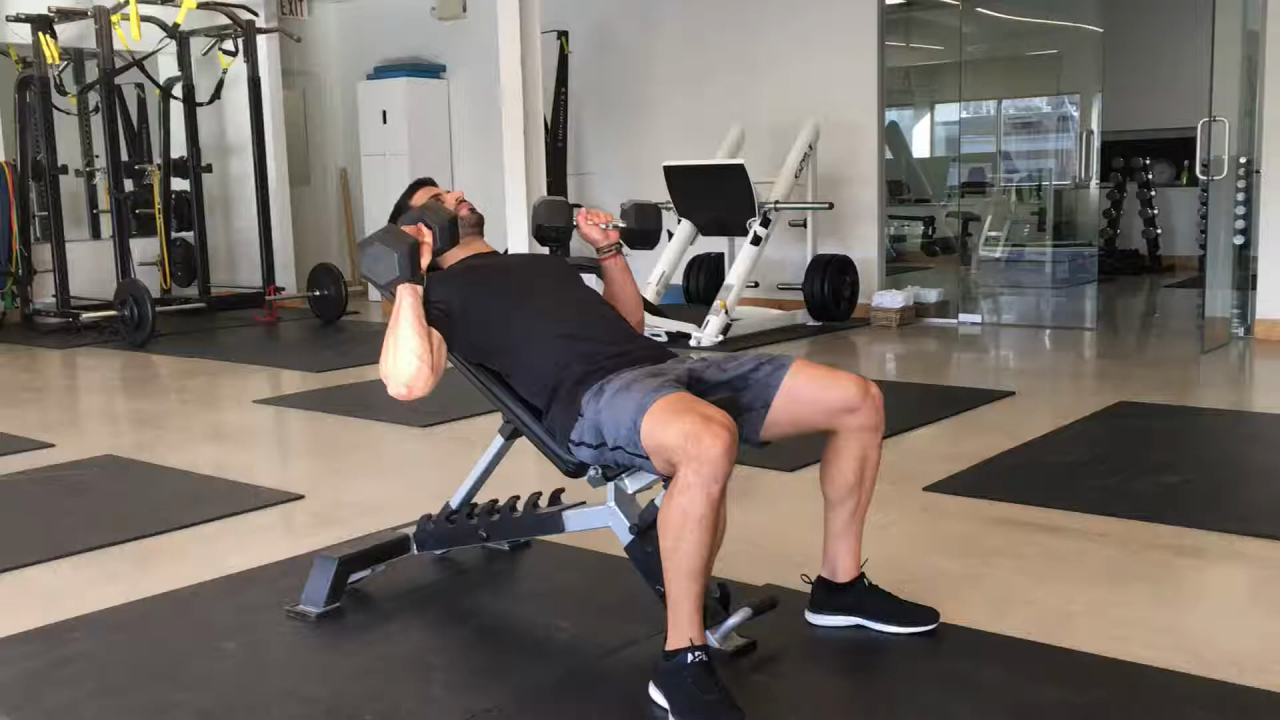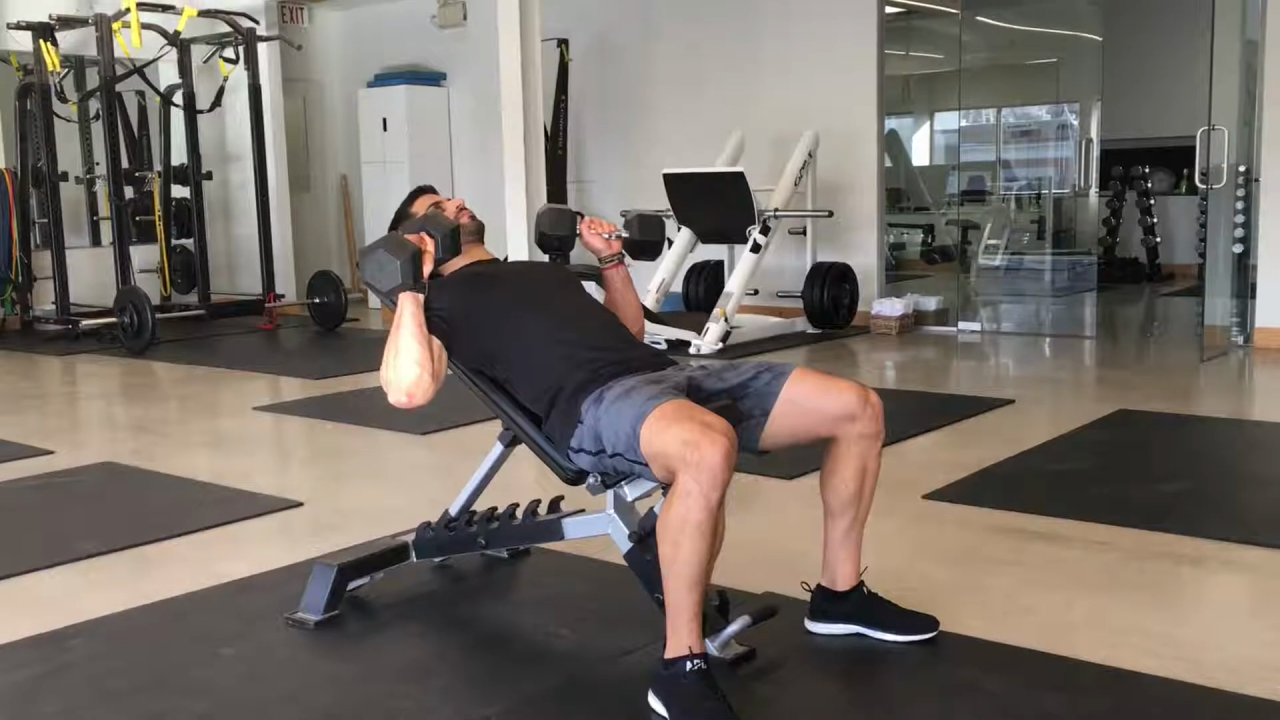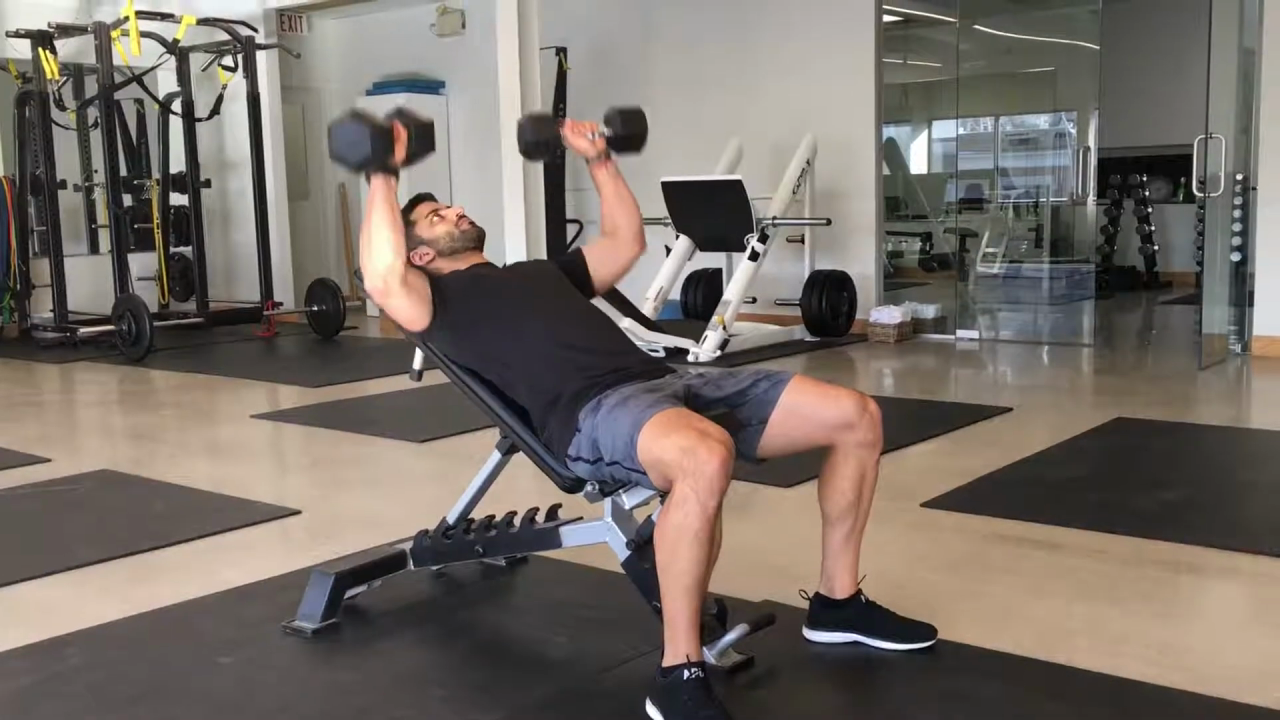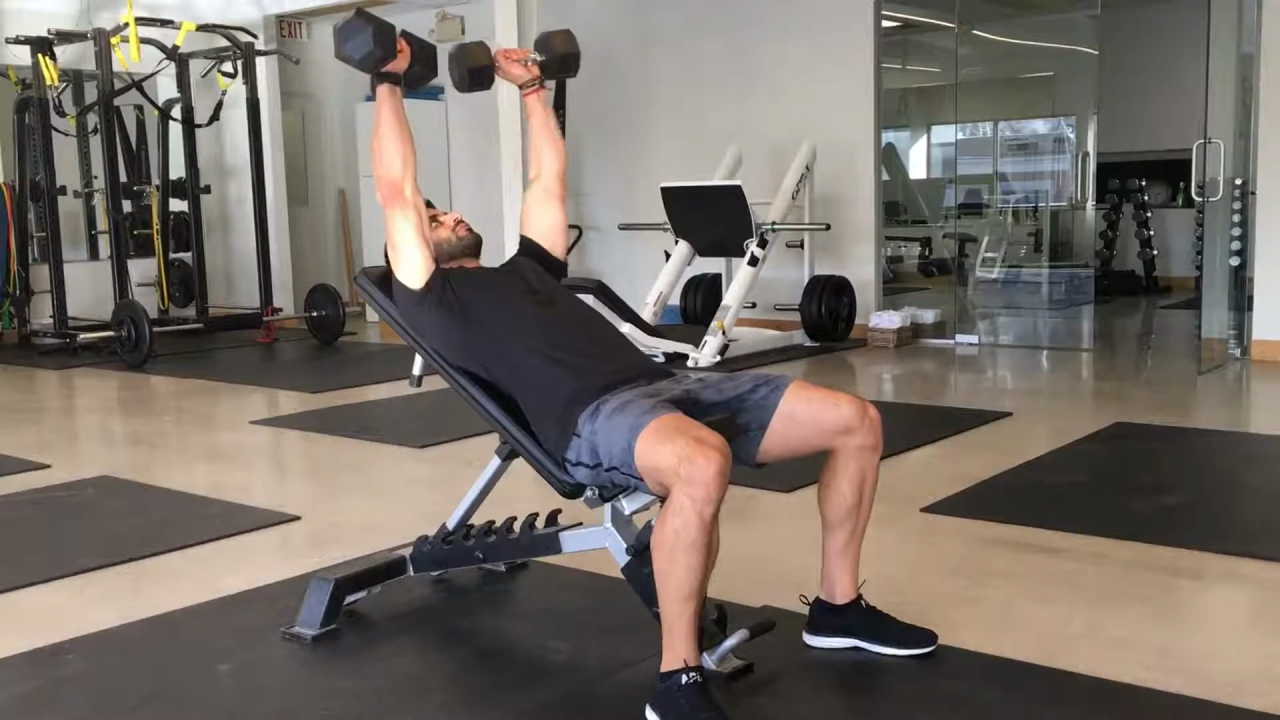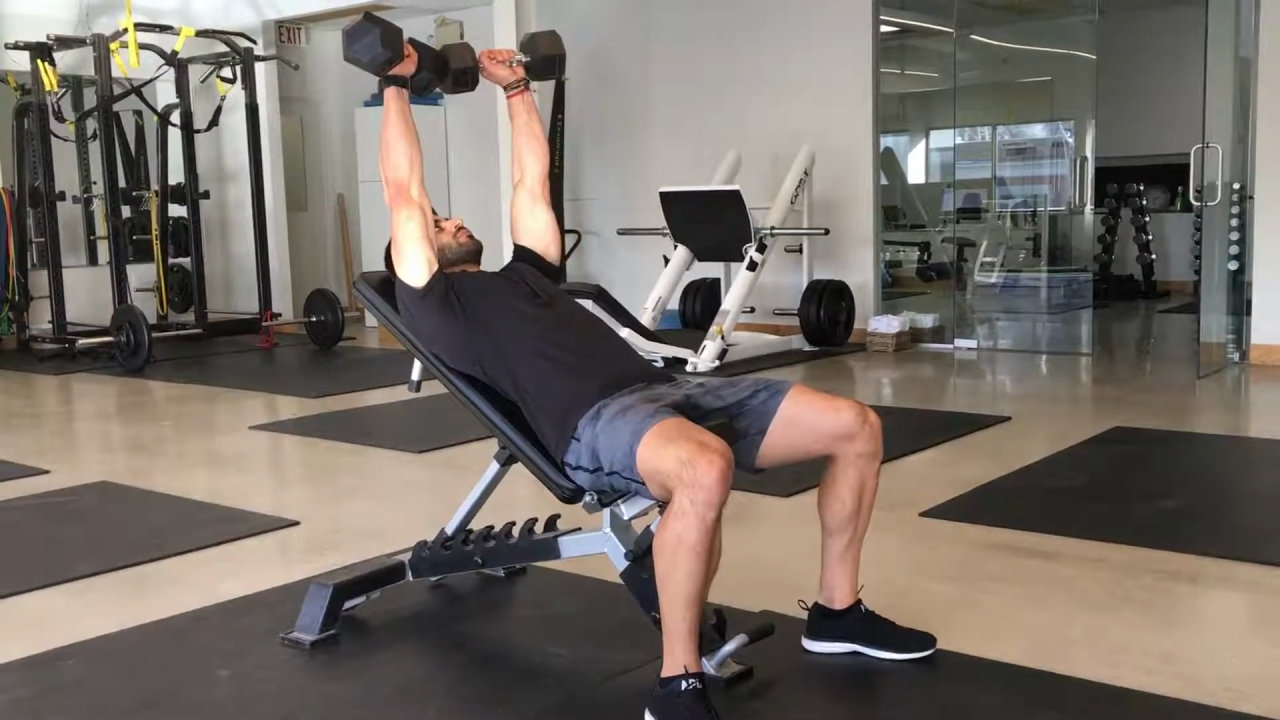
dt=0.4s
person 1, frame 1
left shoulder: (537, 258)
right shoulder: (443, 290)
right elbow: (406, 383)
left wrist: (608, 249)
right wrist: (409, 280)
left hip: (665, 364)
right hip: (594, 394)
left knee: (858, 400)
right knee: (709, 443)
left ankle: (840, 585)
right ankle: (682, 661)
person 1, frame 2
left shoulder: (539, 267)
right shoulder: (444, 298)
right elbow: (407, 391)
left wrist: (611, 261)
right wrist: (411, 286)
left hip: (666, 372)
right hip: (594, 403)
left knee: (858, 408)
right knee: (708, 451)
left ankle: (840, 594)
right ankle: (681, 668)
person 1, frame 3
left shoulder: (533, 271)
right shoulder: (439, 302)
left elbow: (626, 242)
right elbow: (384, 282)
left wrist: (598, 160)
right wrist: (384, 175)
left hip: (662, 377)
right hip: (591, 413)
left knee: (855, 416)
right knee: (706, 455)
left ankle: (837, 601)
person 1, frame 4
left shoulder: (526, 267)
right shoulder: (435, 300)
left elbow: (549, 179)
right elbow: (396, 193)
left wrist: (530, 88)
right wrist: (388, 84)
left hip: (663, 384)
right hip: (591, 418)
left knee: (855, 421)
right knee: (704, 467)
left ankle: (838, 607)
person 1, frame 5
left shoulder: (526, 271)
right shoulder: (436, 303)
left elbow: (531, 179)
right elbow: (403, 193)
left wrist: (516, 88)
right wrist: (397, 84)
left hip: (662, 388)
right hip: (592, 421)
left knee: (857, 427)
right knee: (706, 469)
left ankle: (837, 611)
